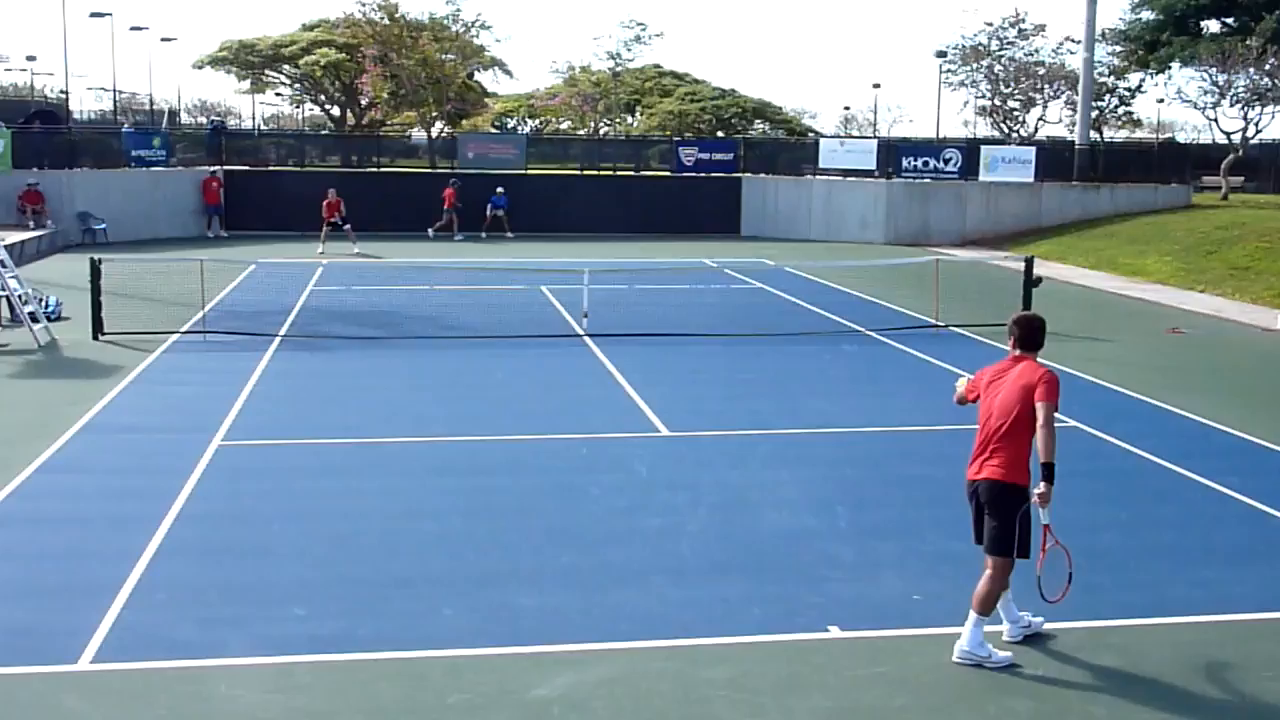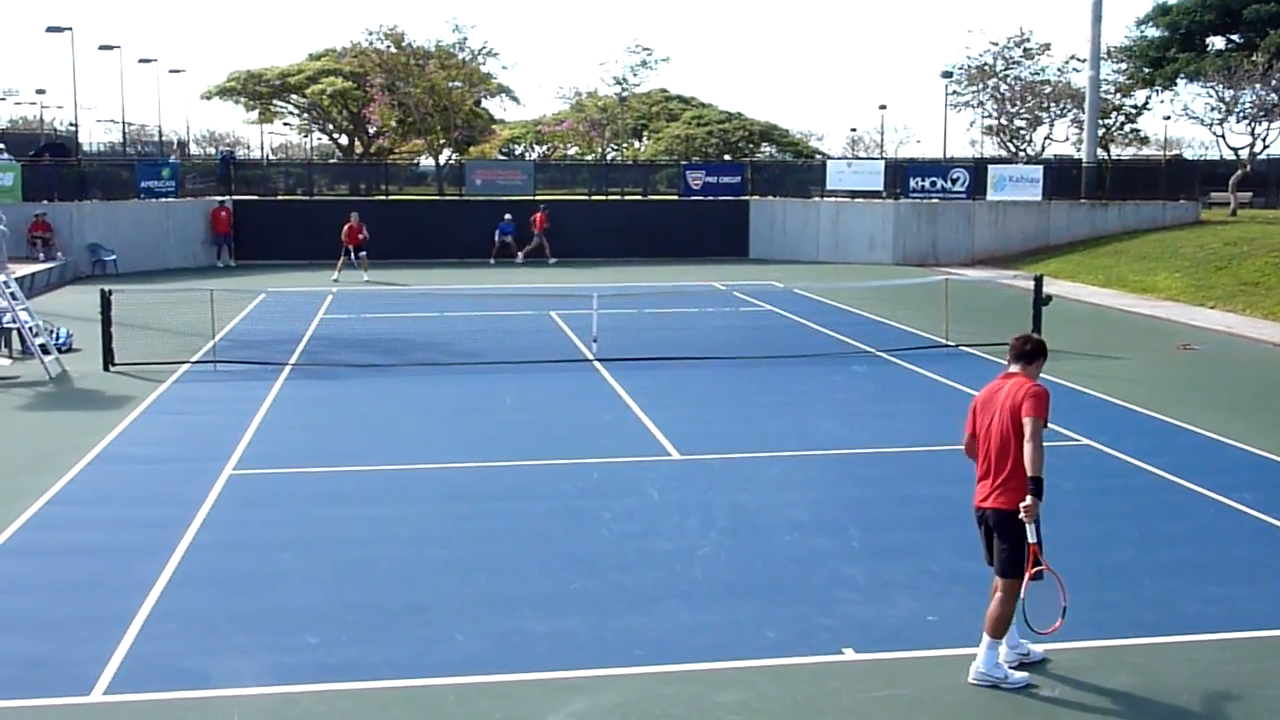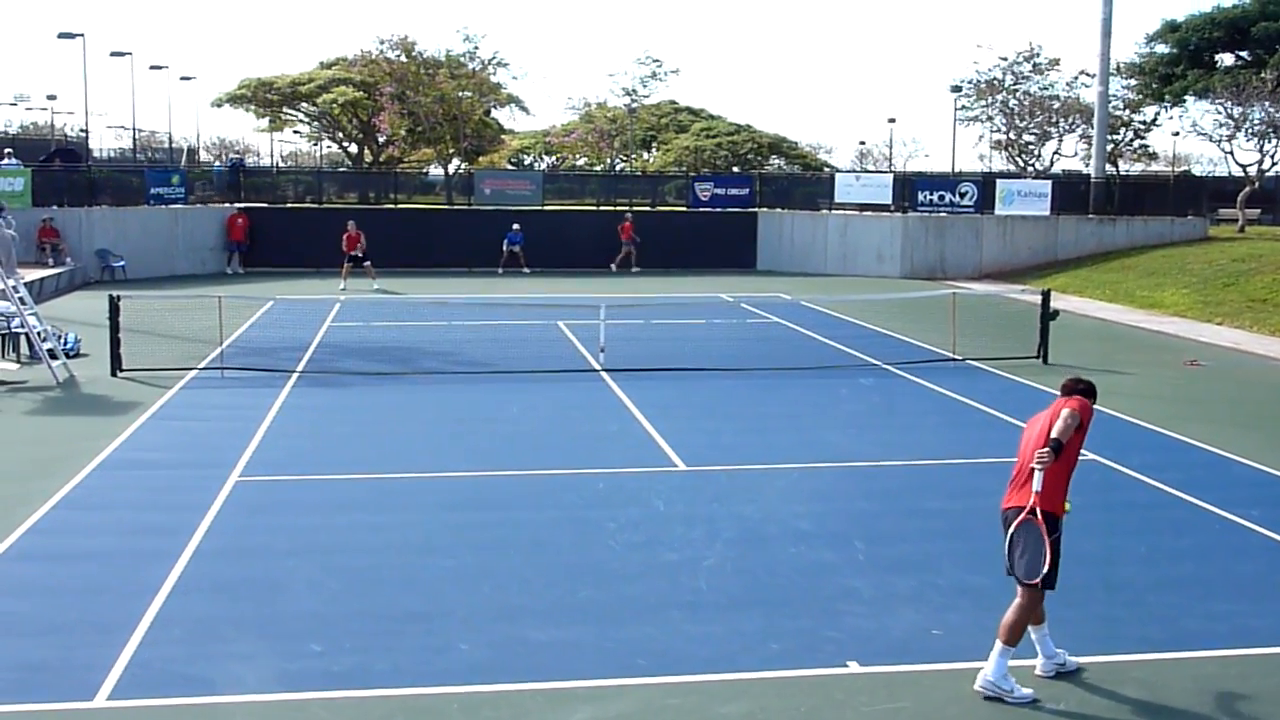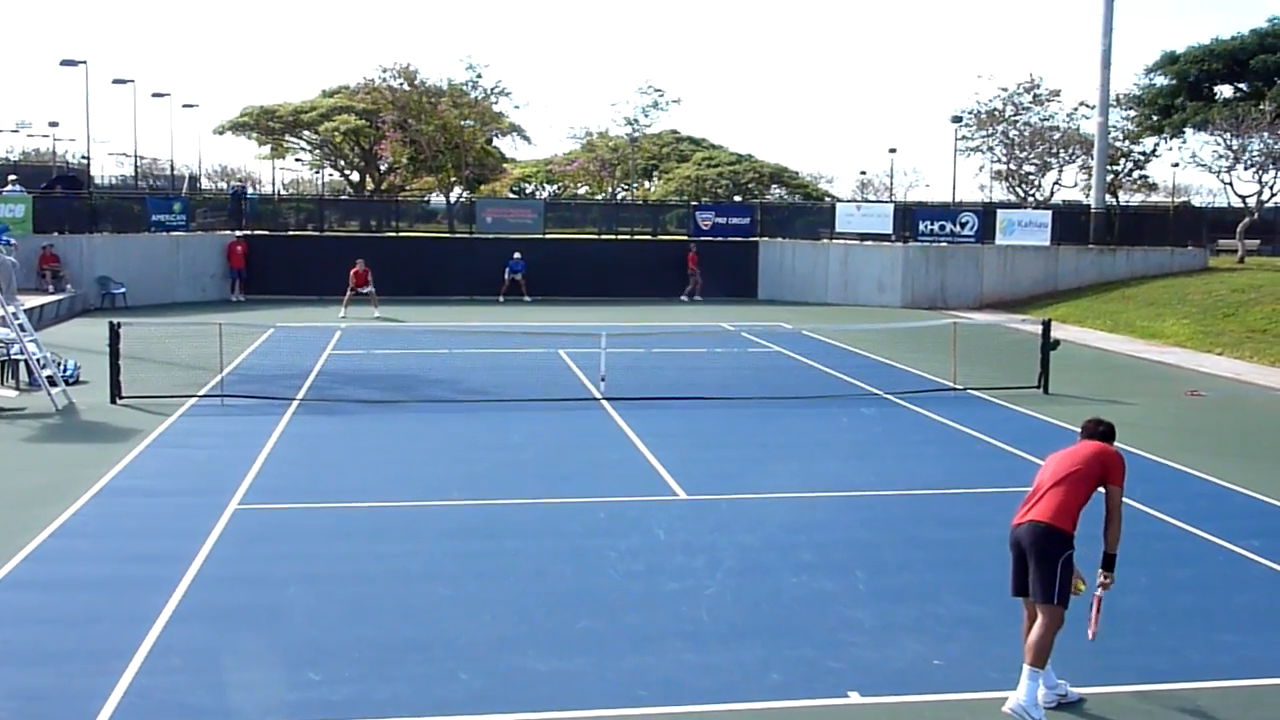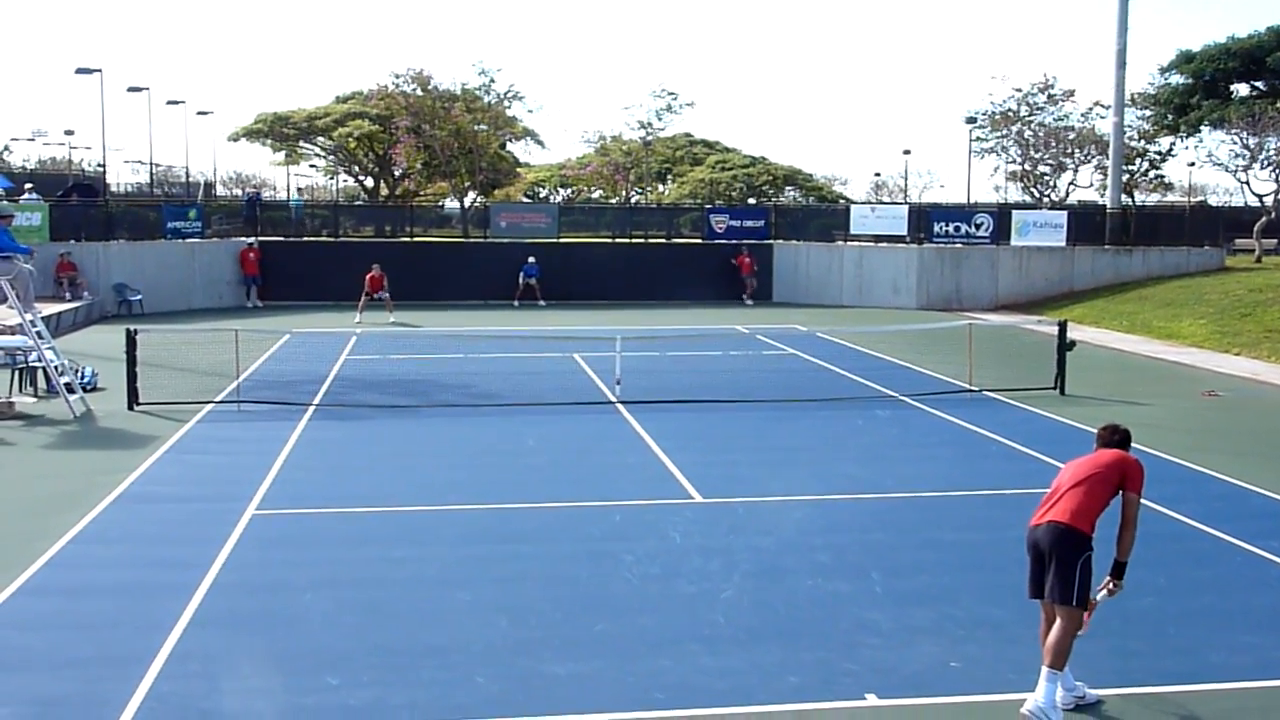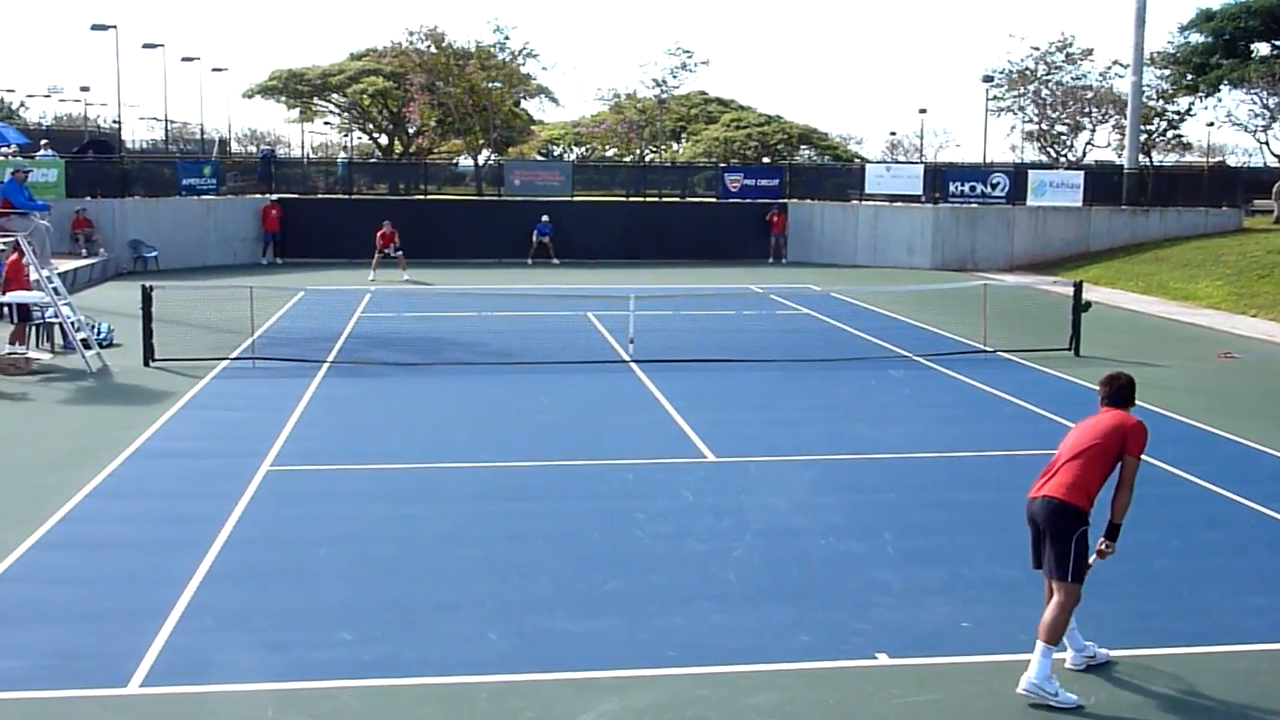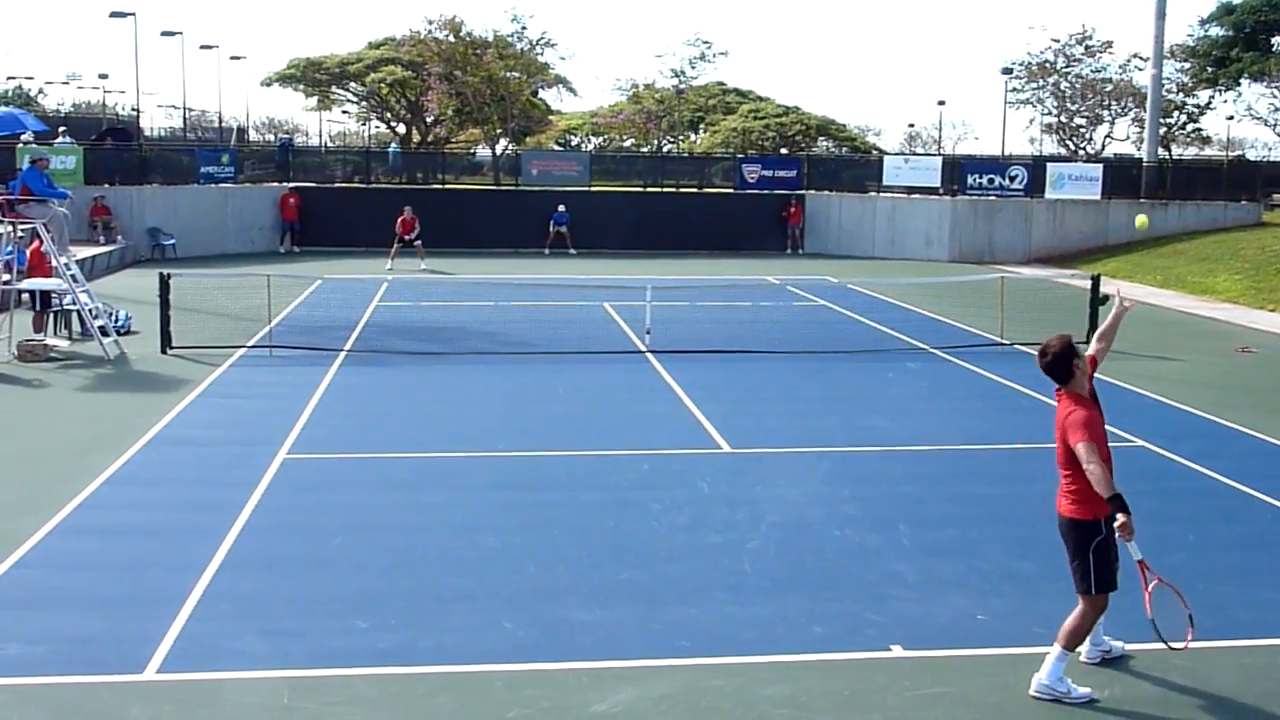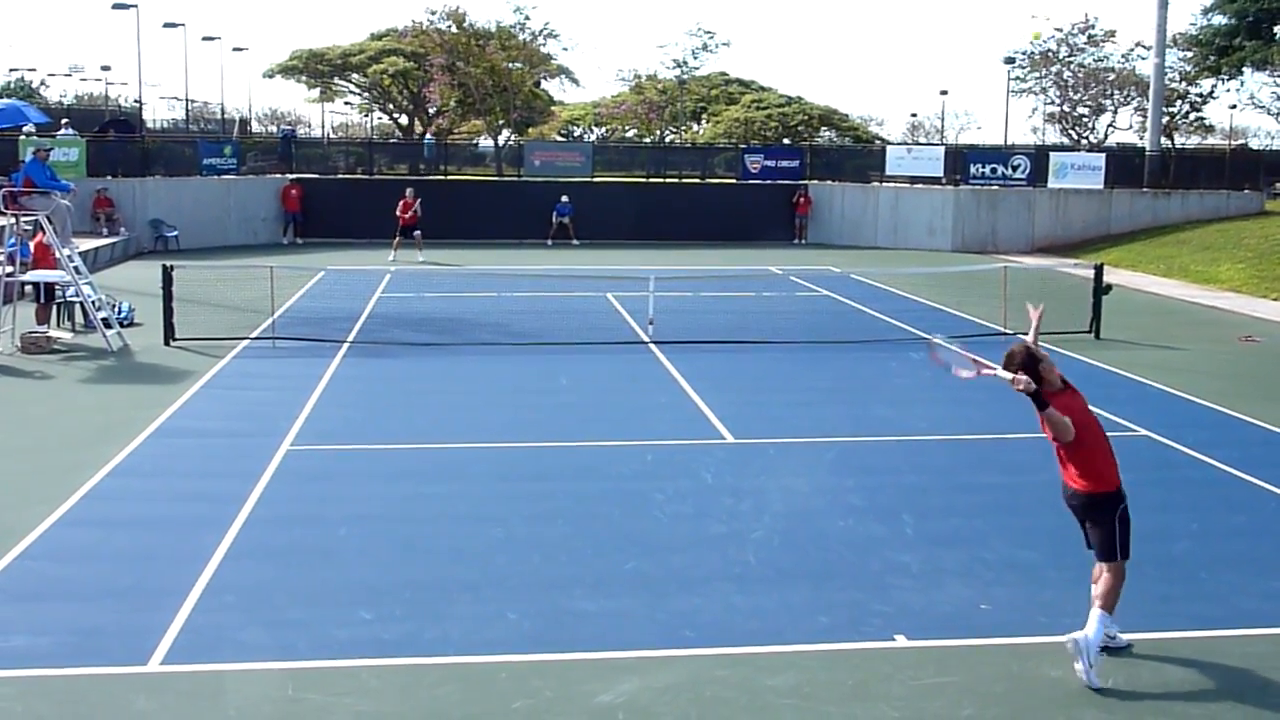
dt=0.7s
person 1, frame 1
left shoulder: (989, 374)
right shoulder: (1044, 377)
left elbow: (960, 396)
right elbow: (1044, 425)
left wrist: (964, 384)
right wrist: (1047, 476)
left hip: (977, 478)
right hip: (1007, 481)
left knee: (998, 557)
right knee: (998, 565)
left ankle: (1014, 622)
right ankle: (970, 644)
person 1, frame 2
left shoulder: (985, 394)
right shoulder: (1033, 392)
left elbow: (970, 448)
right elbow: (1031, 440)
right wrist: (1034, 490)
left hip: (985, 502)
right hip: (1014, 504)
left knee: (1004, 580)
right knee: (1009, 586)
left ankle: (1010, 648)
right ankle: (985, 665)
person 1, frame 3
left shoulder: (1040, 417)
right shoulder: (1081, 404)
right elbow: (1067, 421)
right wrist: (1055, 445)
left hip: (1011, 505)
right hip: (1039, 509)
left knee: (1032, 590)
right knee: (1030, 596)
left ankle: (1049, 657)
right ankle: (994, 674)
person 1, frame 4
left shoulder: (1059, 455)
right shoulder: (1111, 456)
right elbow: (1113, 516)
left wrist: (1068, 568)
right wrist: (1108, 565)
left hip: (1020, 527)
right hip: (1048, 531)
left knee: (1033, 612)
right knee: (1050, 616)
left ankle: (1048, 687)
person 1, frame 5
left shoulder: (1077, 463)
right shoulder: (1131, 464)
right elbow: (1129, 524)
right wrist: (1118, 572)
left hip: (1037, 529)
right hip: (1068, 532)
left knee: (1052, 615)
right knee: (1069, 619)
left ankle: (1066, 690)
person 1, frame 6
left shoulder: (1086, 424)
right shoulder: (1134, 427)
right elbow: (1124, 487)
right wrist: (1111, 534)
left hip: (1037, 499)
right hip: (1064, 506)
left knee: (1056, 585)
right knee: (1066, 594)
left ankle: (1078, 651)
right ankle: (1037, 676)
person 1, frame 7
left shoulder: (1077, 387)
right shoulder: (1077, 414)
left elbow: (1100, 344)
right elbow: (1093, 462)
left wrist: (1119, 310)
right wrist: (1120, 508)
left hip: (1085, 513)
right hip: (1085, 518)
left knee: (1108, 578)
right knee: (1093, 601)
left ankle: (1094, 643)
right ankle: (1049, 678)
person 1, frame 8
left shoulder: (1047, 380)
right shoulder: (1056, 405)
left elbow: (1030, 352)
right elbow: (1066, 432)
left wrist: (1033, 328)
right wrist: (1036, 396)
left hip: (1079, 488)
right hip: (1101, 492)
left knee: (1106, 560)
right knee: (1113, 568)
left ankle: (1100, 631)
right ankle: (1091, 635)
